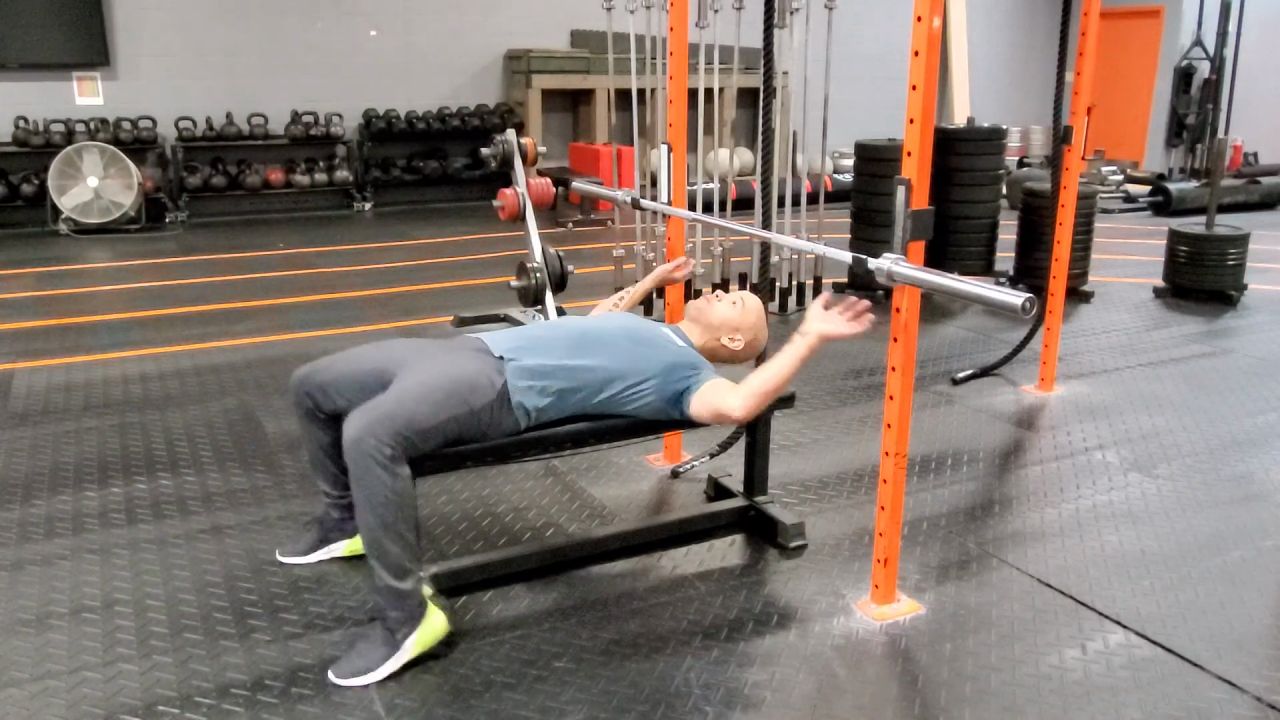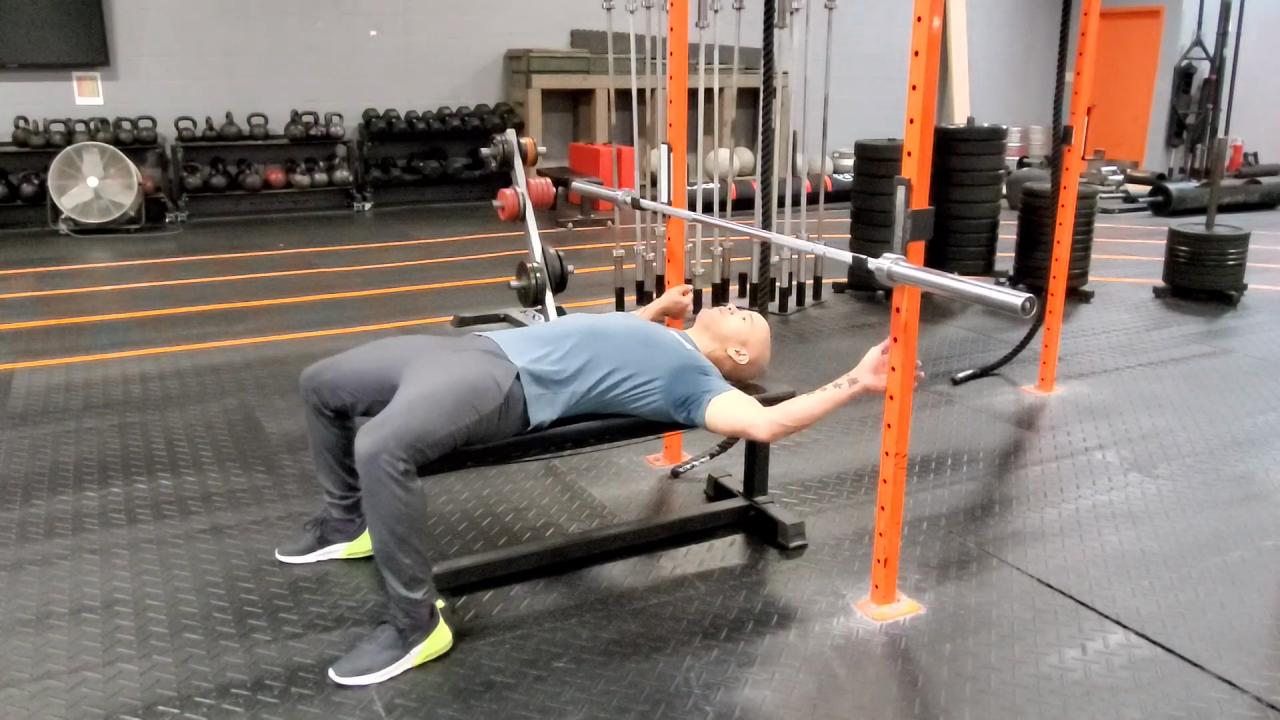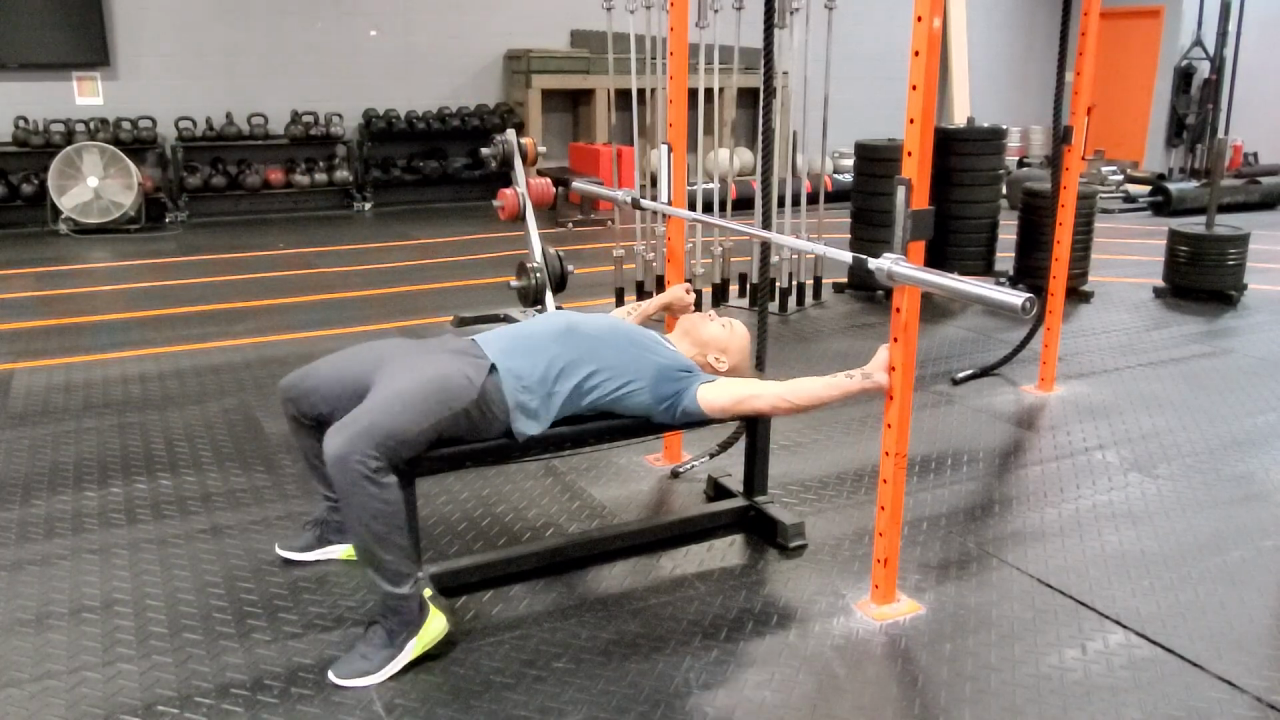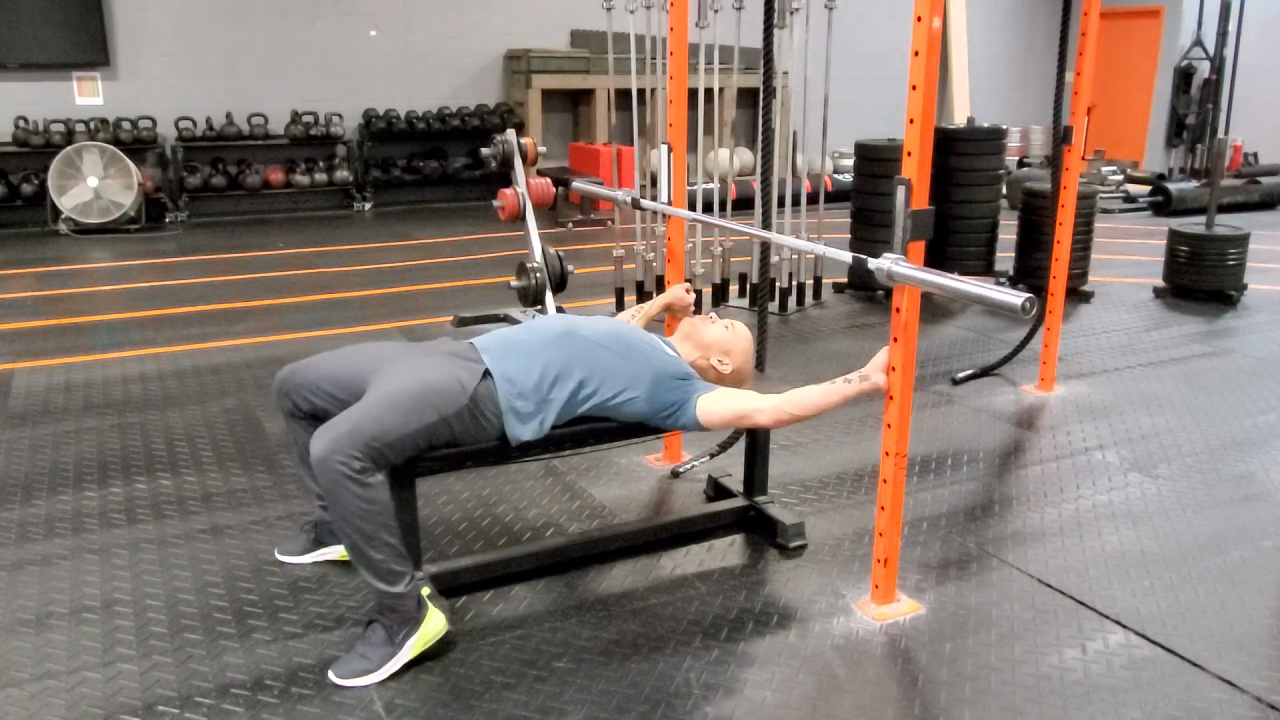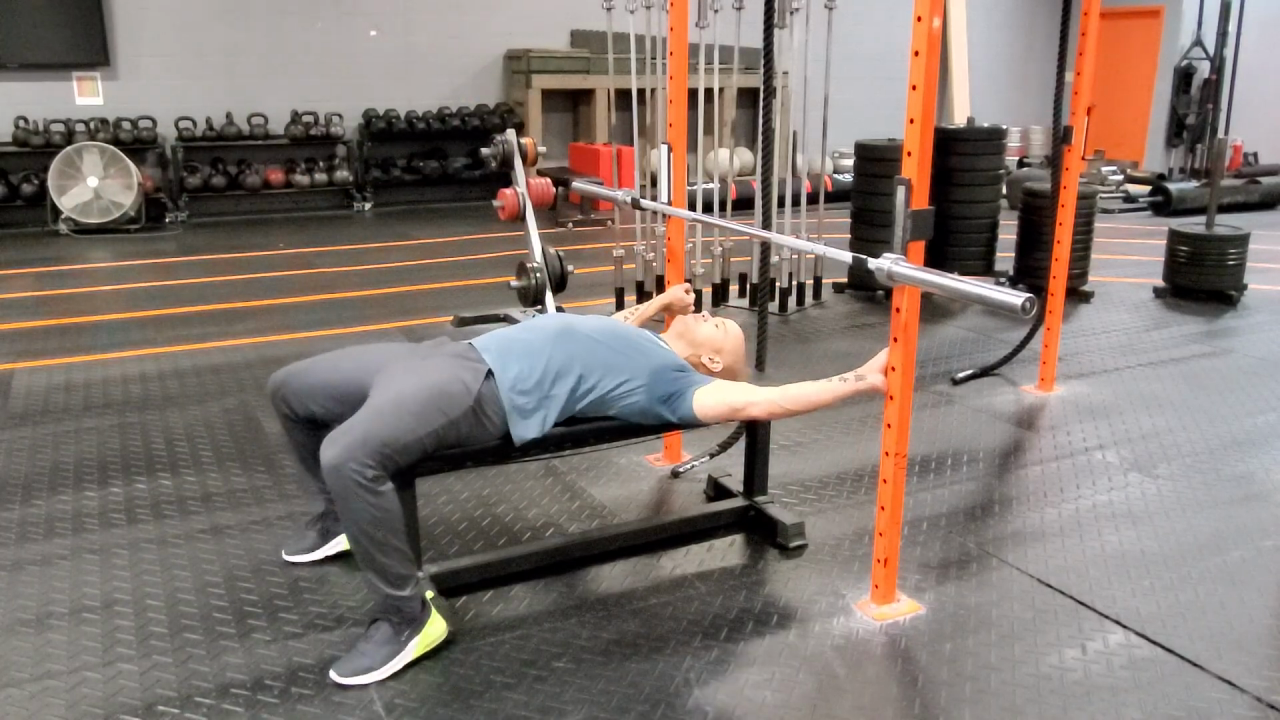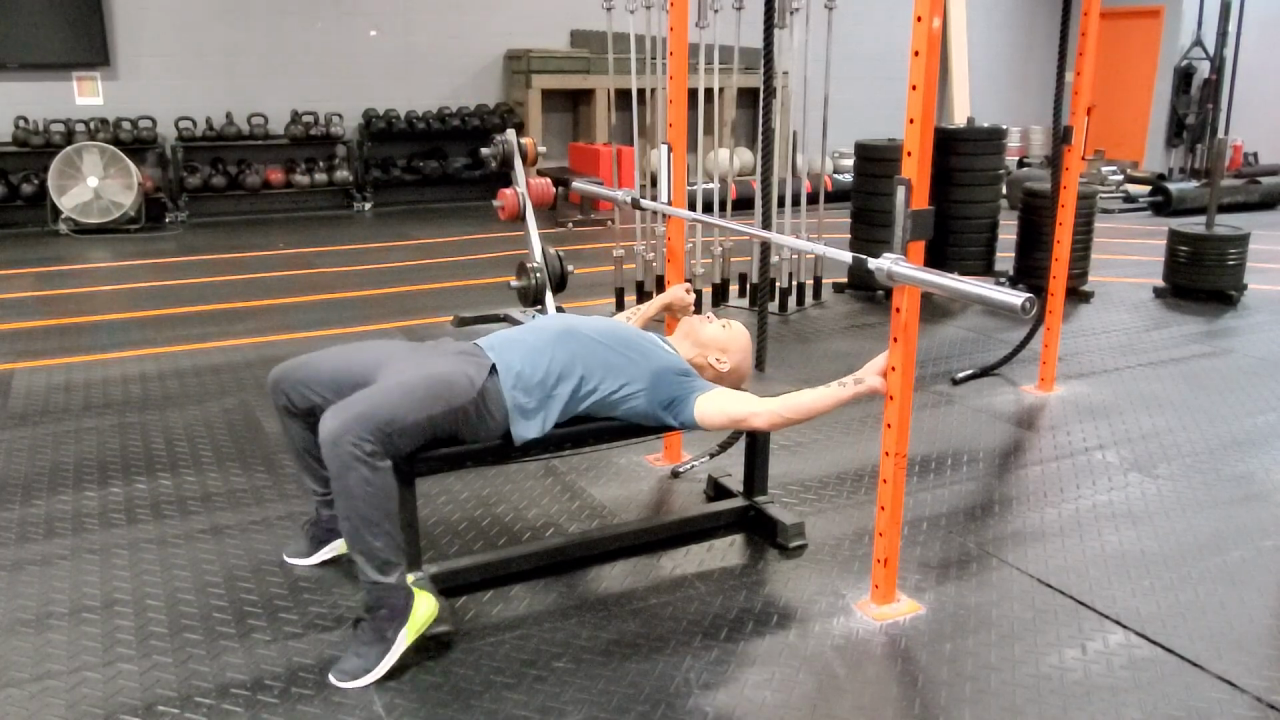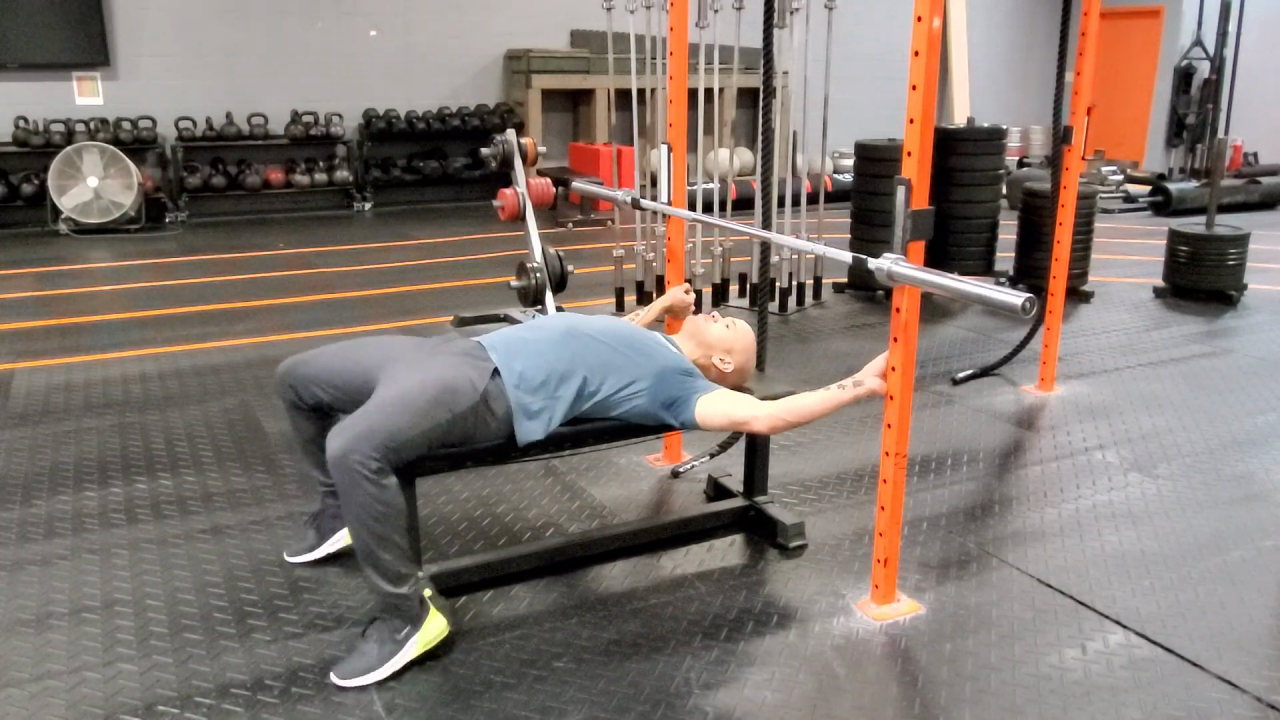
dt=0.4s
person 1, frame 1
left shoulder: (686, 372)
right shoulder: (649, 328)
left elbow: (737, 405)
left wrist: (809, 335)
right wrist: (649, 281)
left hip: (500, 387)
right hip: (471, 346)
left knee: (367, 434)
right knee: (311, 385)
left ankle: (407, 614)
right ankle: (345, 520)
person 1, frame 2
left shoulder: (695, 380)
right shoulder: (664, 339)
left elbow: (763, 424)
left wrist: (859, 380)
right wrist: (660, 305)
left hip: (507, 384)
right hip: (474, 346)
left knee: (382, 450)
right knee: (321, 385)
left ankle: (415, 623)
right ankle: (347, 521)
person 1, frame 3
left shoulder: (678, 380)
right shoulder: (651, 345)
left elbow: (768, 397)
left wrist: (868, 377)
right wrist: (663, 298)
left hip: (487, 388)
left knee: (350, 449)
right knee: (300, 395)
left ankle: (406, 614)
right ankle: (348, 521)
person 1, frame 4
left shoulder: (677, 387)
right shoulder: (650, 348)
left elbow: (767, 409)
right wrist: (664, 301)
left hip: (483, 393)
left knee: (338, 449)
right knee: (297, 387)
left ankle: (404, 613)
right ankle: (338, 527)
person 1, frame 5
left shoulder: (675, 383)
right shoulder: (648, 346)
left elbow: (760, 401)
left wrist: (864, 379)
right wrist: (661, 301)
left hip: (483, 393)
left knee: (349, 456)
right knee: (290, 391)
left ankle: (408, 615)
right ankle: (344, 516)
person 1, frame 6
left shoulder: (678, 386)
right shoulder: (650, 347)
left elbow: (762, 413)
left wrist: (863, 381)
right wrist: (664, 300)
left hip: (489, 391)
right hip: (458, 352)
left knee: (346, 429)
right knee: (291, 385)
left ankle: (395, 603)
right ankle: (337, 518)
person 1, frame 7
left shoulder: (681, 384)
right shoulder: (655, 345)
left elbow: (762, 416)
left wrist: (862, 384)
right wrist: (665, 303)
left hip: (488, 392)
left knee: (355, 448)
right knee: (298, 379)
left ankle: (408, 614)
right ankle: (342, 515)
